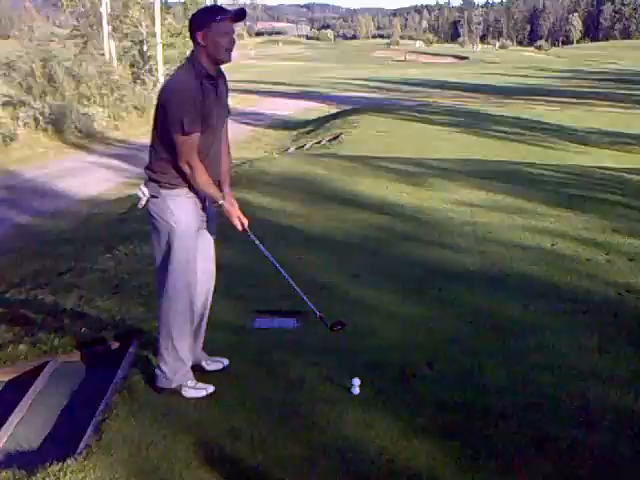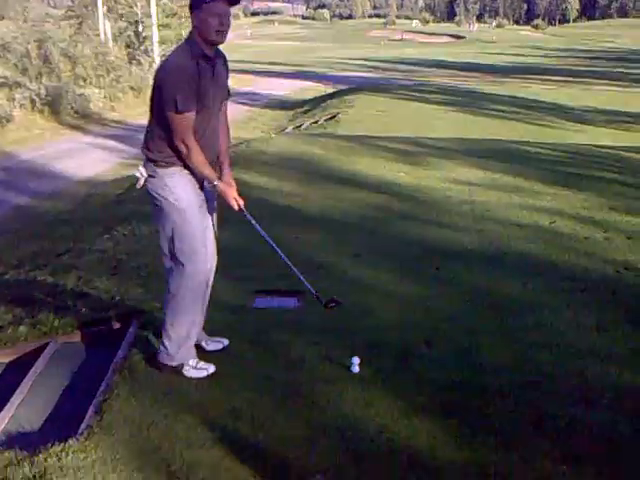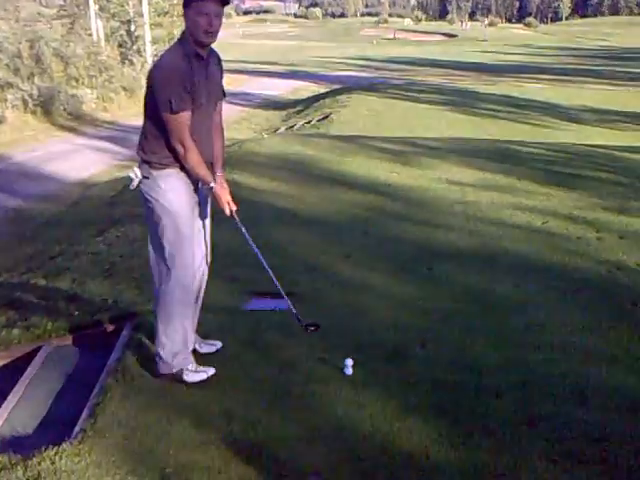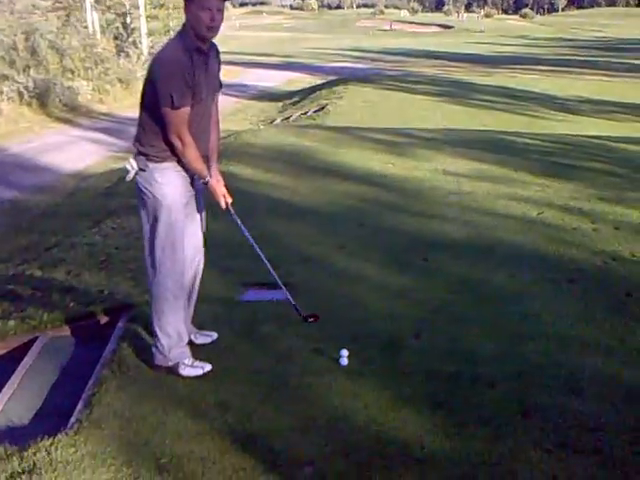
dt=0.2s
person 1, frame 1
left shoulder: (218, 80)
right shoulder: (182, 88)
left elbow: (221, 140)
right elbow: (188, 163)
left wrist: (227, 191)
right wrist: (222, 203)
left hip: (199, 194)
right hip: (174, 196)
left knee: (204, 279)
right knee: (184, 285)
left ankle: (192, 351)
right ankle: (172, 373)
person 1, frame 2
left shoulder: (219, 61)
right shoulder: (178, 68)
right elbow: (184, 142)
left wrist: (226, 171)
right wrist: (218, 184)
left hip: (200, 174)
right hip: (172, 175)
left knee: (205, 260)
right knee: (192, 263)
left ankle: (192, 332)
right ankle: (174, 352)
person 1, frame 3
left shoulder: (213, 61)
right shoulder: (170, 67)
right elbow: (181, 142)
left wrist: (219, 175)
right wrist: (212, 184)
left hip: (196, 175)
right hip: (167, 178)
left knee: (198, 263)
right knee: (179, 268)
left ankle: (186, 335)
right ankle: (173, 358)
person 1, frame 4
left shoulder: (211, 54)
right shoulder: (171, 61)
right elbow: (178, 136)
left wrist: (214, 168)
right wrist: (208, 180)
left hip: (188, 168)
right hip: (162, 170)
left knee: (192, 256)
right knee: (171, 262)
left ankle: (181, 326)
right ankle: (169, 350)
